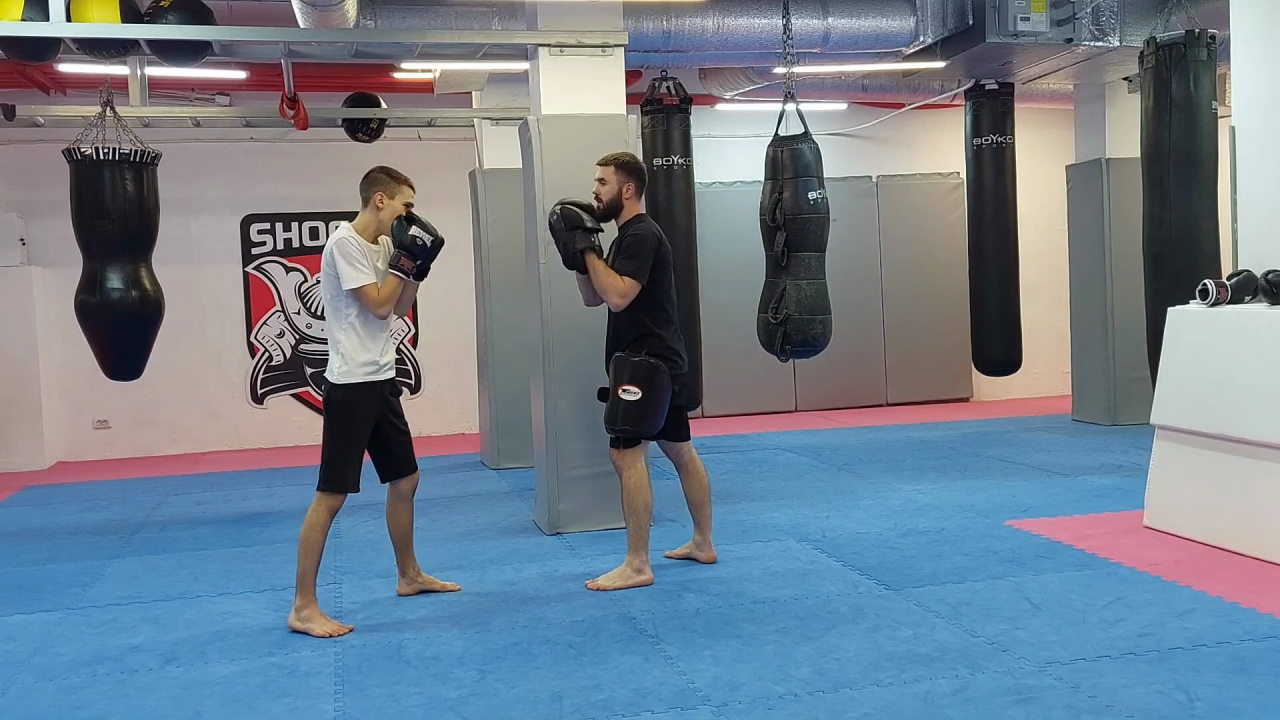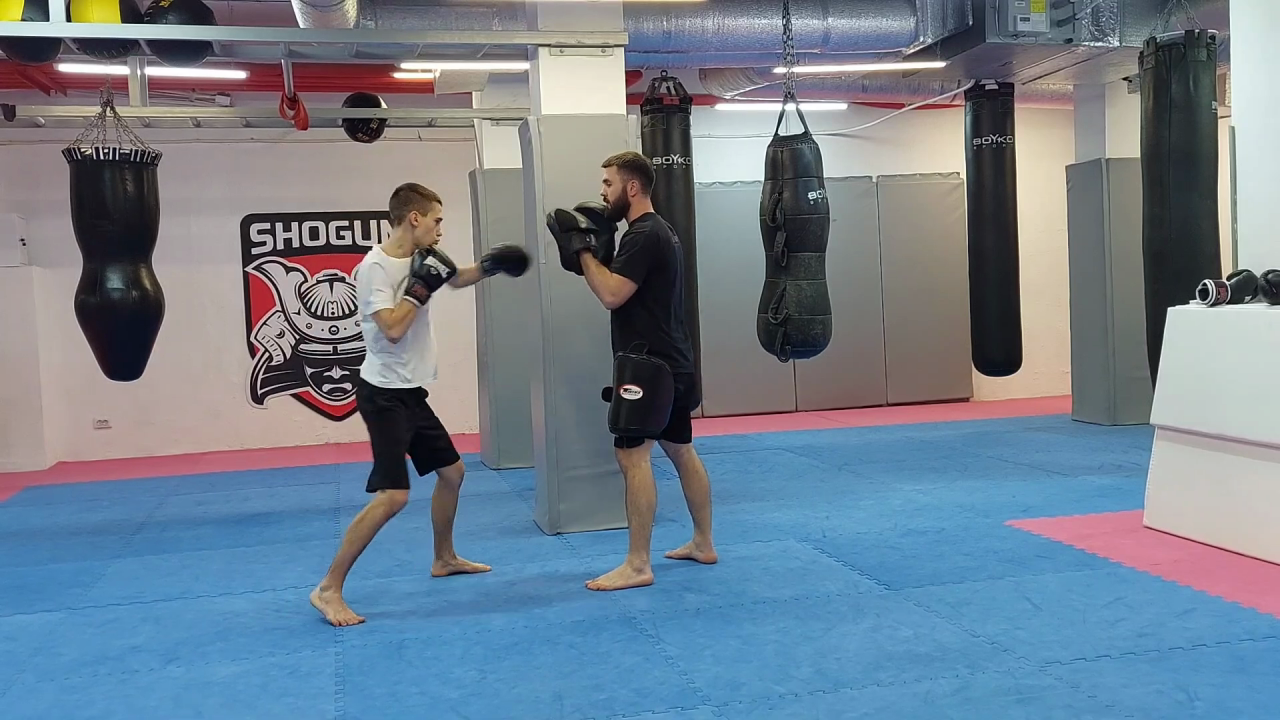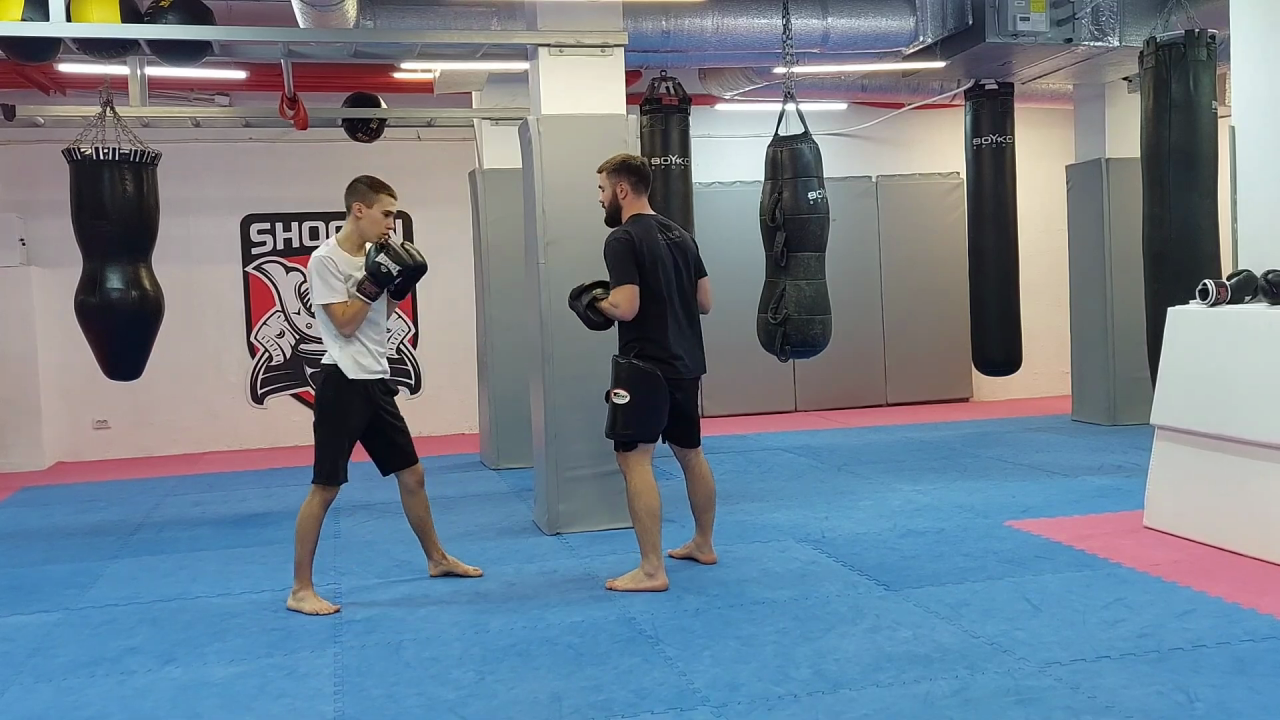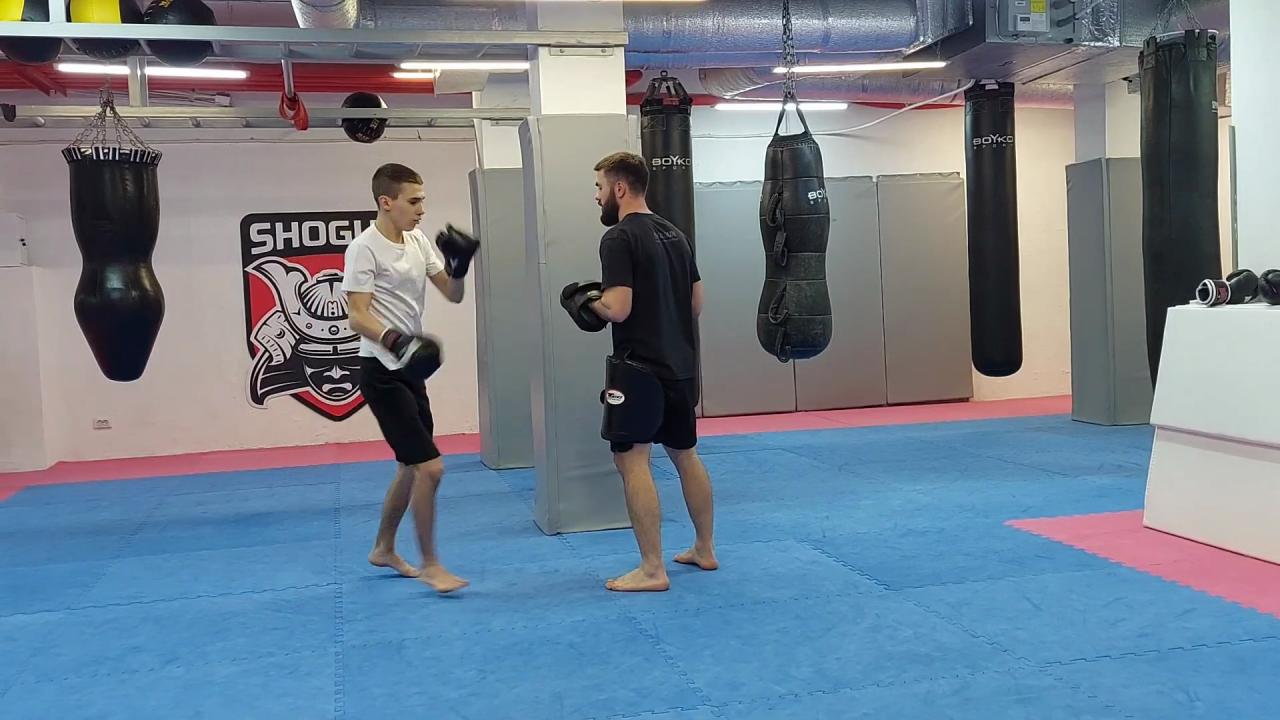
dt=0.7s
person 1, frame 1
left shoulder: (378, 246)
right shoulder: (345, 243)
left elbow: (394, 308)
right elbow: (380, 305)
left wrist: (412, 265)
right wrist: (405, 259)
left hip: (381, 382)
right hip: (350, 386)
left knee: (405, 482)
right knee: (331, 497)
left ankle: (410, 576)
right ankle: (303, 607)
person 1, frame 2
left shoulder: (418, 257)
right shoulder: (374, 267)
left elbow: (454, 278)
right elbow: (393, 330)
left wrist: (489, 263)
right wrist: (420, 287)
left hip: (410, 391)
right hip: (383, 393)
left knee: (452, 471)
right knee: (391, 497)
left ankle: (444, 557)
right ankle: (328, 589)
person 1, frame 3
left shoulder: (374, 253)
right shoulder: (325, 258)
right elbow: (345, 325)
left wrist: (399, 287)
right wrist: (372, 281)
left hip: (377, 383)
right hip: (342, 384)
left knee: (412, 475)
right knee: (325, 488)
left ankle: (437, 558)
right ankle: (301, 589)
person 1, frame 4
left shoulder: (418, 241)
right shoulder: (365, 249)
left elbow: (452, 292)
right elbow: (358, 317)
left wrist: (457, 268)
right wrist: (398, 344)
left hip: (412, 370)
right hip: (384, 373)
left knee: (413, 467)
right knee: (431, 467)
left ankle: (384, 549)
right ankle: (429, 562)
person 2, frame 1
left shoulder: (642, 235)
right shoulder: (628, 236)
left elbow: (618, 297)
right elbow: (594, 296)
left wrist: (588, 252)
right wrist: (580, 256)
left hip: (648, 363)
right hip: (657, 362)
left knee: (626, 455)
right knee: (680, 451)
left ankle: (637, 566)
right ankle: (703, 543)
person 2, frame 2
left shoulder: (645, 235)
right shoulder: (657, 232)
left elbow: (611, 295)
right elbow: (619, 287)
left wrist: (582, 251)
left hip: (652, 364)
right hip: (671, 362)
left knee: (633, 455)
right knee: (681, 450)
left ankle: (638, 565)
right ankle: (704, 543)
person 2, frame 3
left shoulder: (623, 239)
right shoulder: (680, 235)
left elbow: (626, 307)
right elbow: (704, 302)
left wrist: (596, 302)
left hip: (647, 368)
right hip: (685, 365)
left knee: (634, 461)
right knee: (690, 454)
left ankle: (652, 570)
right ankle: (703, 544)
person 2, frame 4
left shoulder: (618, 238)
right shoulder: (675, 235)
left elbow: (618, 308)
right elbow: (696, 304)
left wrist: (589, 301)
left hip: (641, 368)
right hip: (680, 365)
left knee: (632, 461)
right knee: (686, 454)
left ankle: (652, 570)
right ankle: (705, 549)
